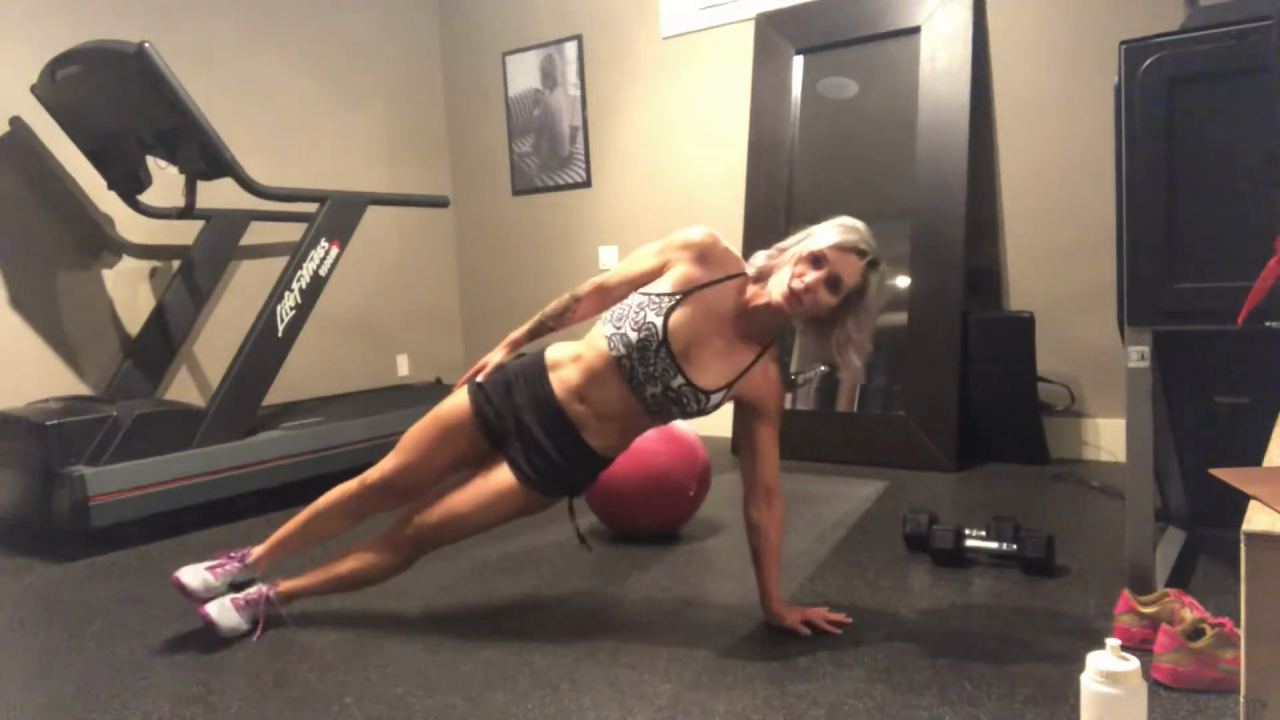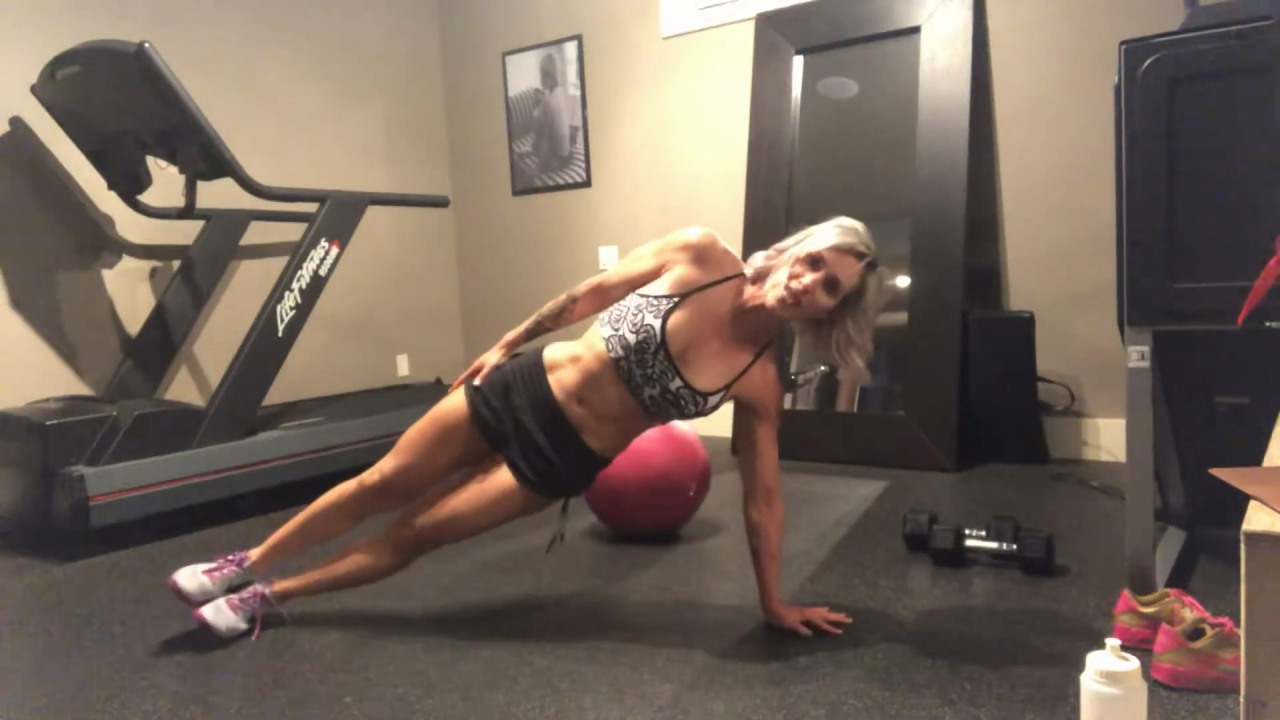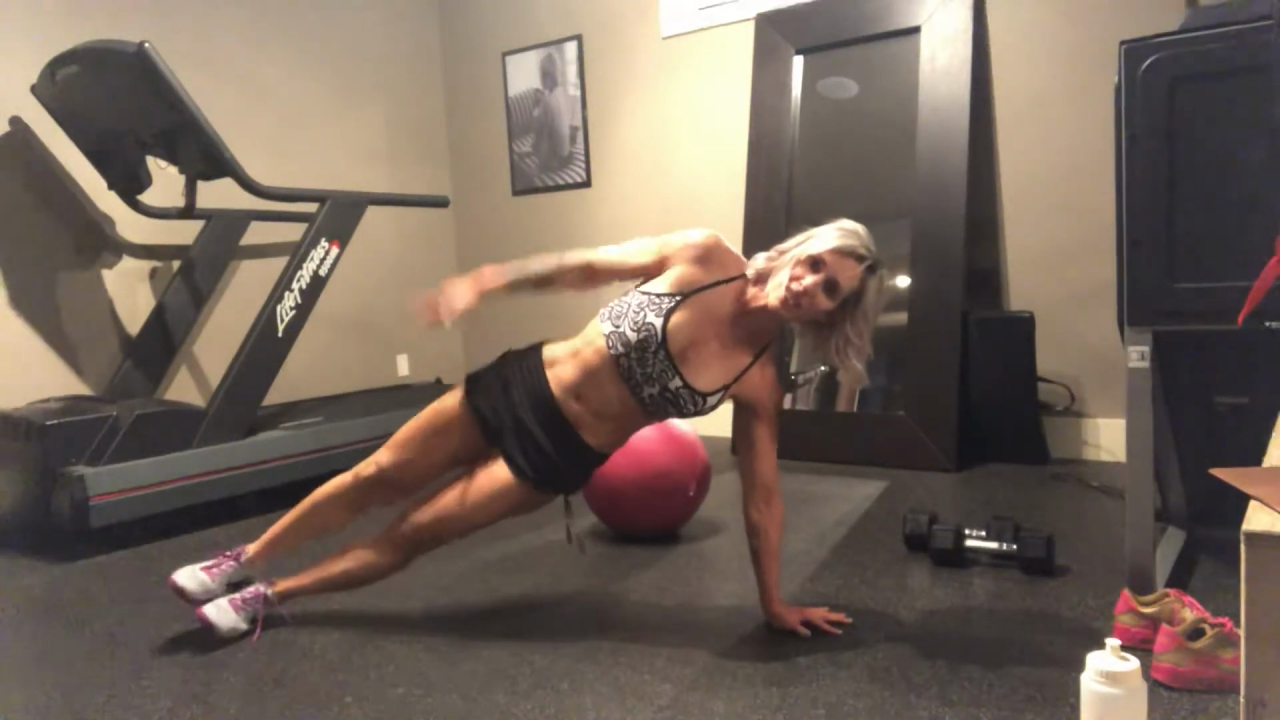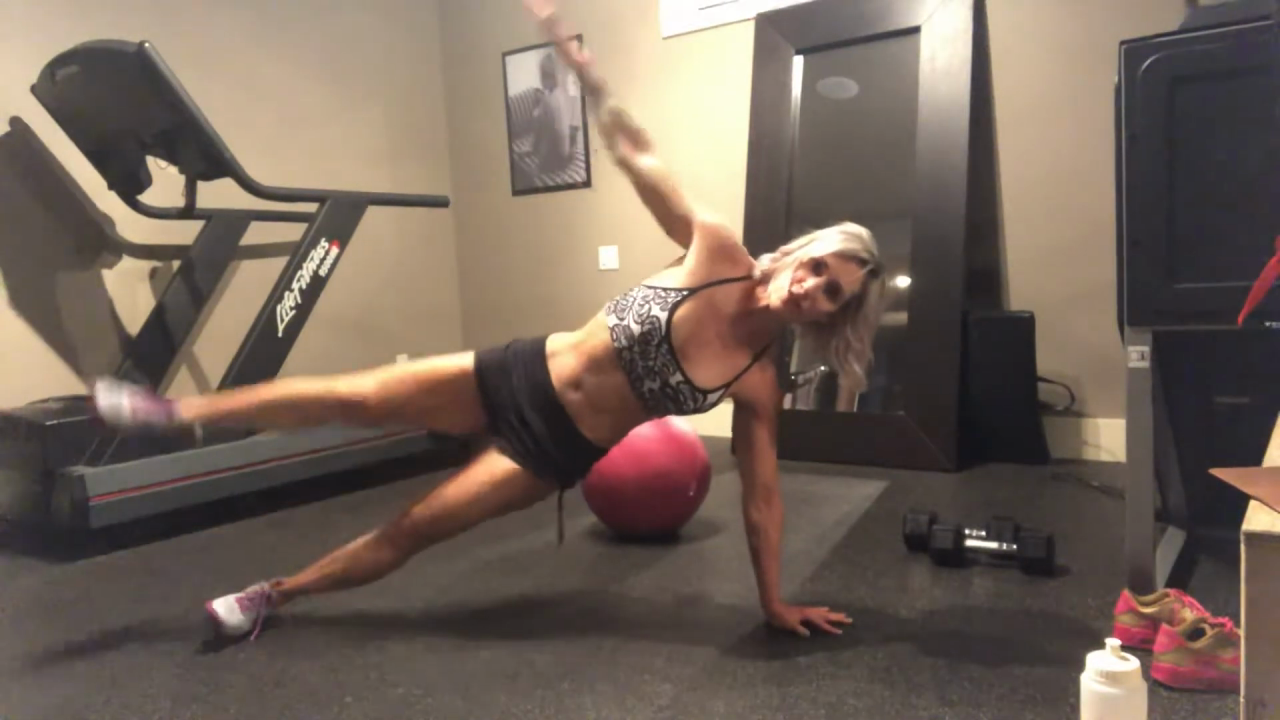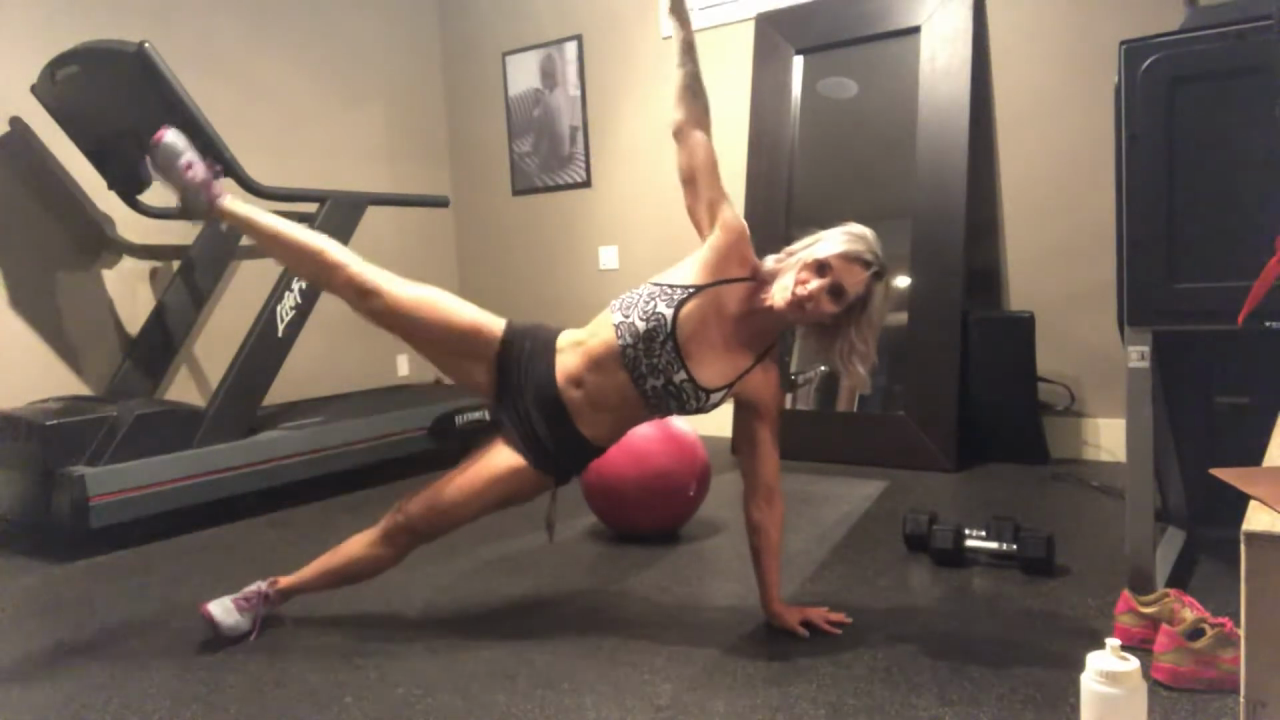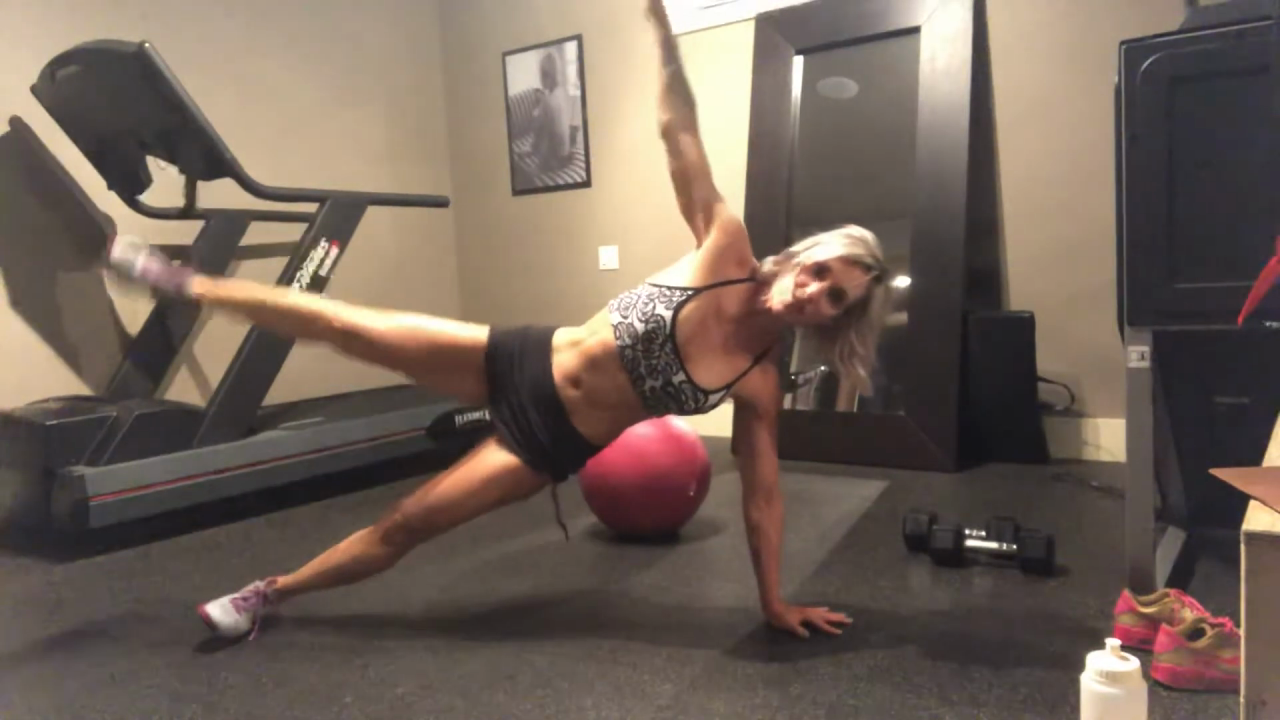
dt=0.4s
person 1, frame 1
left shoulder: (761, 382)
right shoulder: (702, 253)
left elbow: (763, 494)
right elbow: (594, 293)
left wrist: (774, 601)
right wrist: (511, 341)
left hip: (563, 458)
right hip: (524, 388)
left knee: (413, 536)
right knee: (382, 485)
left ankle: (270, 596)
right ankle: (248, 562)
person 1, frame 2
left shoulder: (759, 384)
right shoulder: (700, 253)
left elbow: (763, 495)
right elbow: (592, 292)
left wrist: (775, 603)
right wrist: (508, 342)
left hip: (563, 460)
right hip: (523, 388)
left knee: (413, 536)
right knee: (382, 485)
left ankle: (268, 595)
right ankle: (247, 564)
person 1, frame 3
left shoulder: (759, 384)
right shoulder: (706, 255)
left elbow: (761, 496)
right elbow: (587, 265)
left wrist: (774, 603)
right wrist: (487, 279)
left hip: (562, 457)
right hip: (525, 384)
left knee: (413, 534)
right knee: (380, 475)
left ankle: (270, 596)
right ankle: (243, 560)
person 1, frame 4
left shoulder: (757, 383)
right shoulder: (716, 249)
left elbow: (761, 495)
right elbow: (630, 151)
left wrist: (775, 603)
left hip: (557, 449)
right hip: (520, 374)
left knee: (408, 532)
right knee: (347, 397)
left ankle: (270, 593)
right ankle: (181, 411)
person 1, frame 5
left shoulder: (761, 385)
right shoulder: (729, 247)
left elbow: (762, 495)
right elbow: (689, 130)
left wrist: (775, 605)
left hip: (555, 443)
right hip: (525, 359)
left knee: (411, 524)
right knee: (362, 284)
left ankle: (270, 593)
right ankle: (218, 199)
person 1, frame 6
left shoulder: (757, 383)
right shoulder: (726, 248)
left elbow: (761, 494)
right elbow: (678, 130)
left wrist: (776, 604)
left hip: (553, 442)
right hip: (523, 362)
left knee: (407, 524)
right knee: (347, 331)
left ankle: (269, 591)
right ankle: (189, 285)
